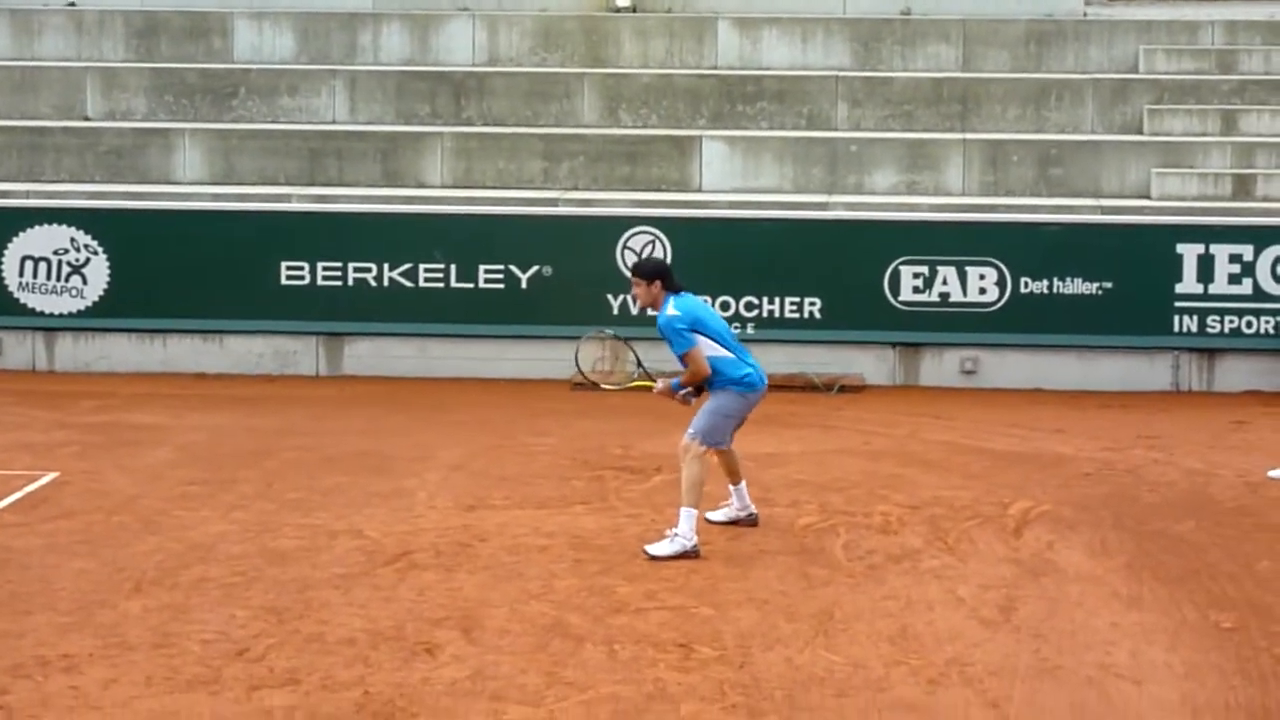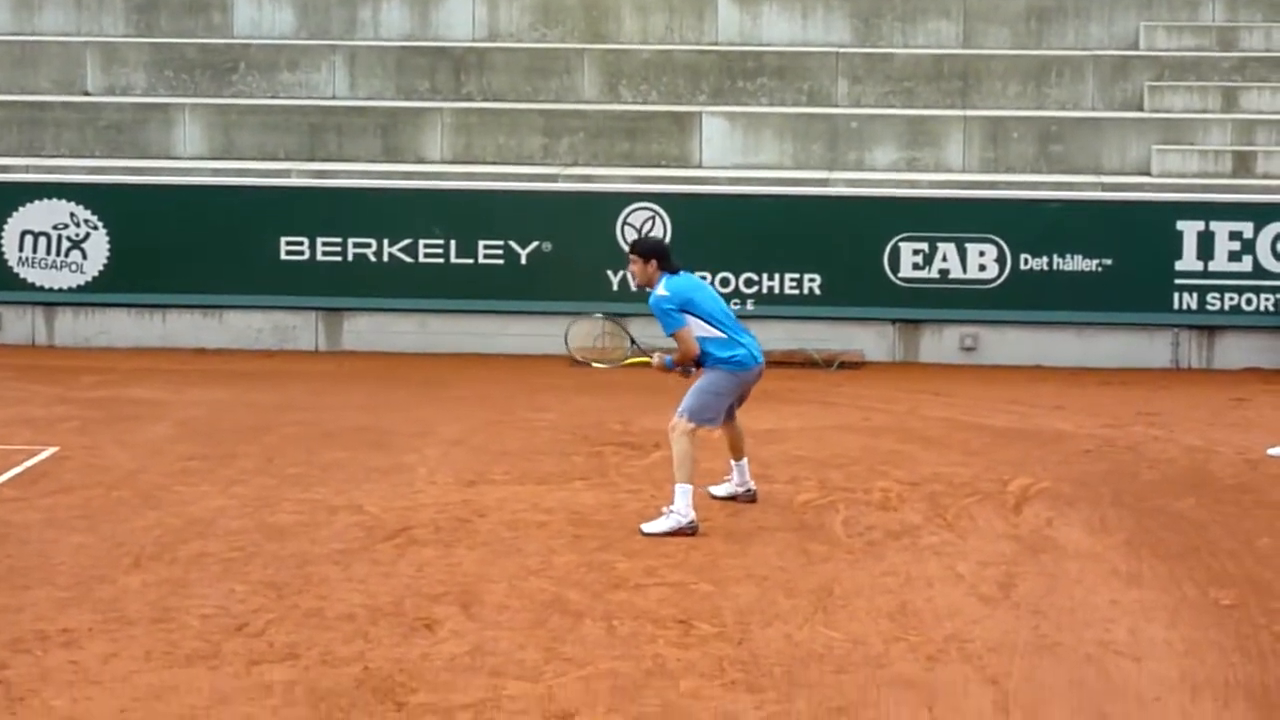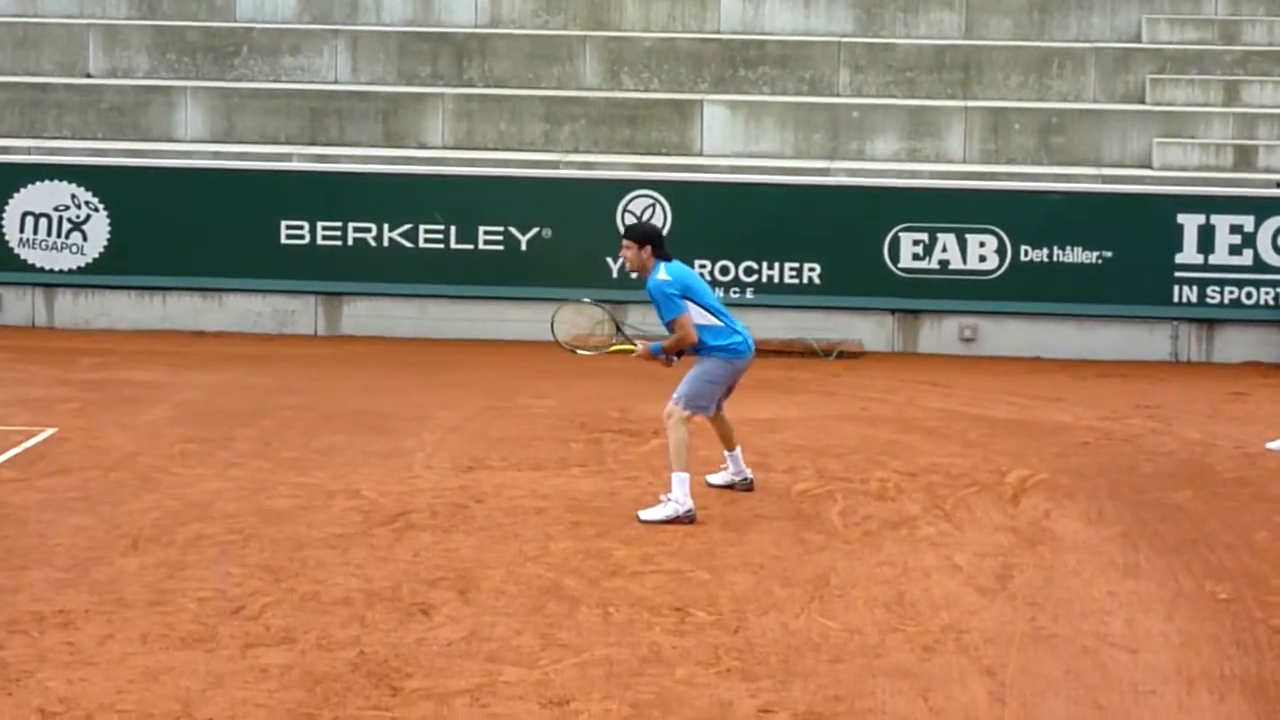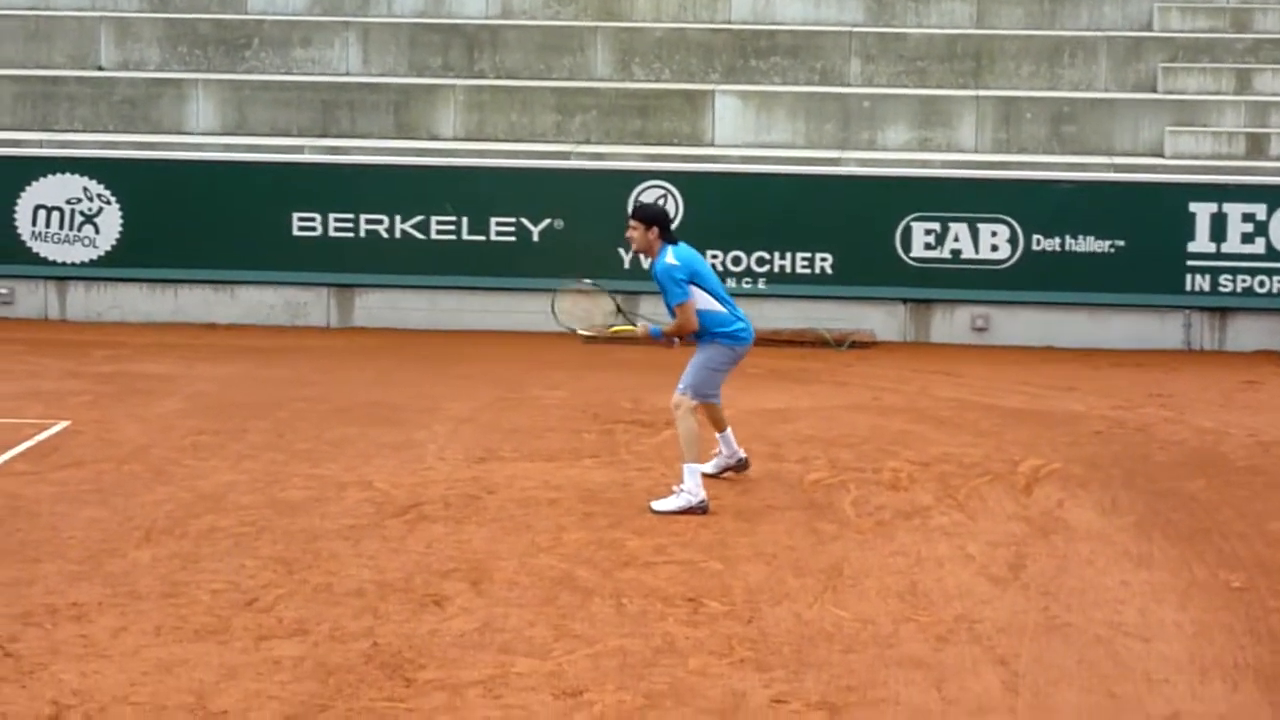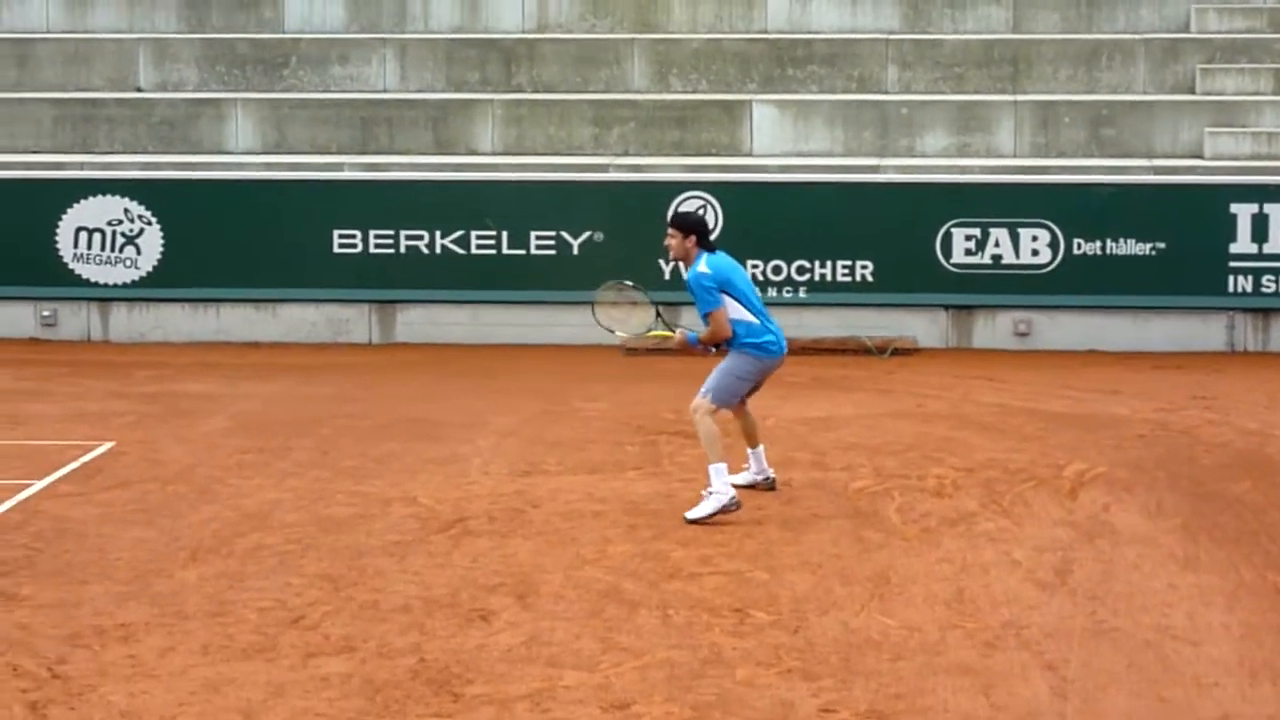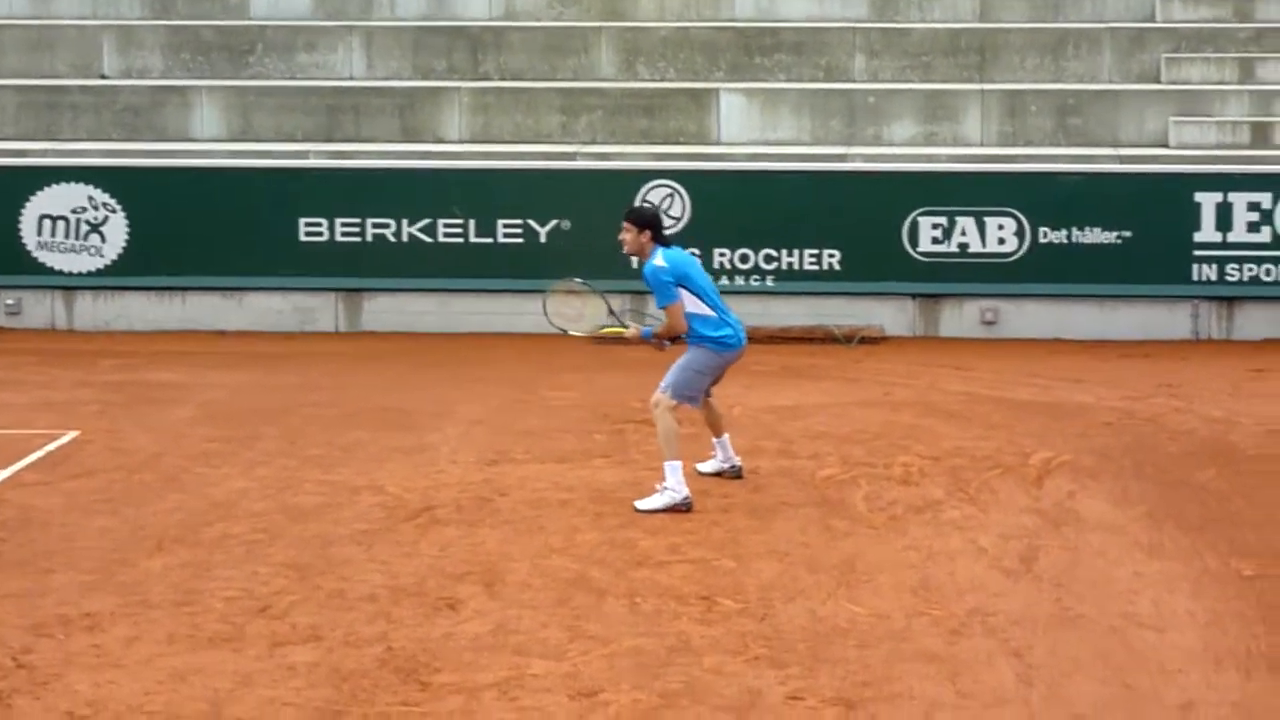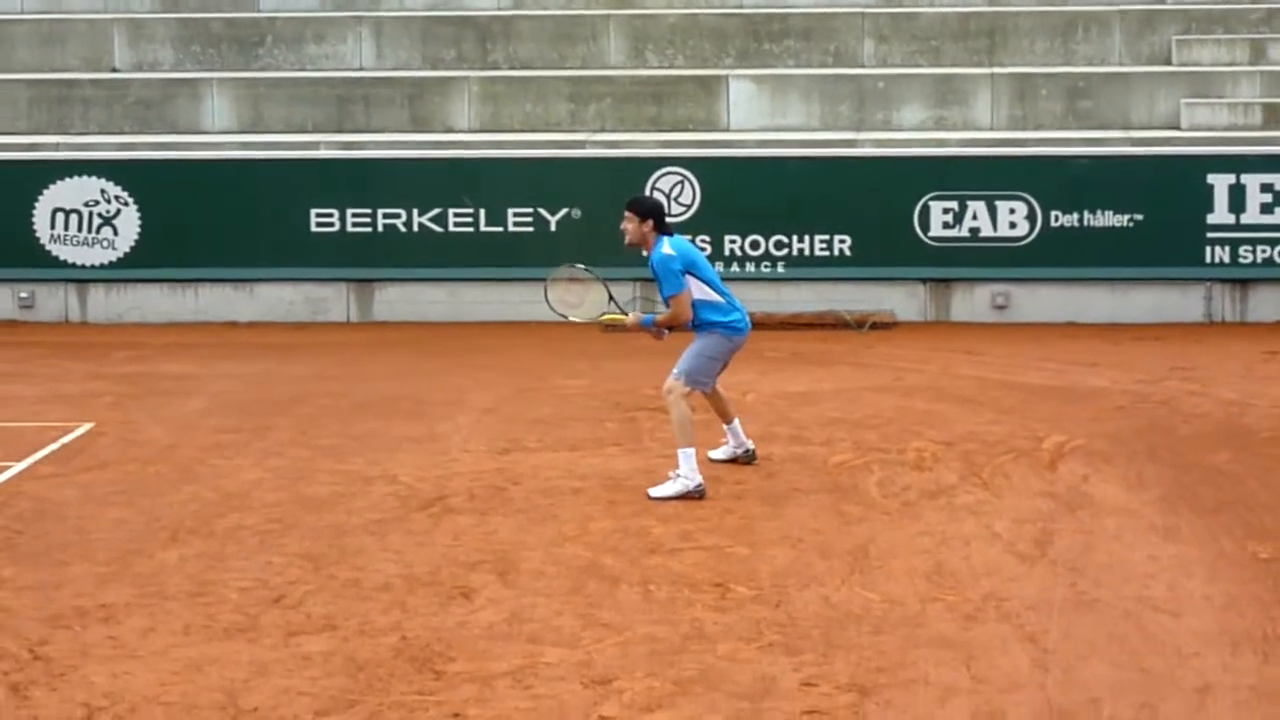
dt=0.2s
person 1, frame 1
left shoulder: (669, 318)
right shoulder: (685, 301)
left elbow: (701, 370)
left wrist: (674, 387)
right wrist: (691, 389)
left hip: (736, 386)
right hip: (750, 380)
left knee: (691, 449)
right knee: (718, 441)
left ankle: (685, 537)
right ankle: (742, 508)
person 1, frame 2
left shoulder: (660, 298)
right shoulder: (687, 280)
left elbow: (690, 349)
left wrist: (668, 363)
right wrist: (693, 363)
left hip: (730, 365)
right hip: (751, 358)
left knee: (680, 428)
right knee: (725, 416)
left ankle: (682, 514)
right ankle: (742, 484)
person 1, frame 3
left shoulder: (659, 283)
right shoulder: (674, 268)
left elbow: (688, 336)
left wrist: (655, 350)
right wrist: (673, 351)
left hip: (724, 352)
right hip: (740, 346)
left knee: (675, 415)
right knee: (711, 408)
left ankle: (680, 502)
right ankle: (738, 473)
person 1, frame 4
left shoulder: (667, 266)
right shoulder: (679, 251)
left elbow: (689, 323)
left wrist: (655, 332)
right wrist: (672, 332)
left hip: (724, 338)
right hip: (734, 332)
left knee: (682, 404)
right knee: (703, 393)
left ankle: (692, 493)
right ankle: (731, 454)
person 1, frame 5
left shoulder: (699, 274)
right shoulder: (718, 259)
left elbow: (723, 331)
left wrist: (692, 340)
right wrist: (709, 340)
left hip: (754, 349)
right hip: (770, 344)
left knee: (701, 409)
right knee: (736, 402)
left ankle: (721, 492)
right ankle: (760, 472)
person 1, frame 6
left shoulder: (656, 268)
right shoulder: (675, 255)
left elbow: (678, 326)
left wrist: (645, 334)
right wrist: (664, 334)
left hip: (713, 344)
right hip: (729, 338)
left knee: (661, 403)
right knee: (698, 394)
left ankle: (676, 490)
right ankle: (727, 460)
person 1, frame 7
left shoulder: (663, 257)
right shoulder: (673, 244)
left elbow: (682, 315)
left wrist: (646, 322)
right wrist: (664, 323)
left hip: (721, 329)
right hip: (730, 323)
left knee: (674, 390)
right knee: (703, 382)
left ankle: (689, 478)
right ankle: (740, 446)
